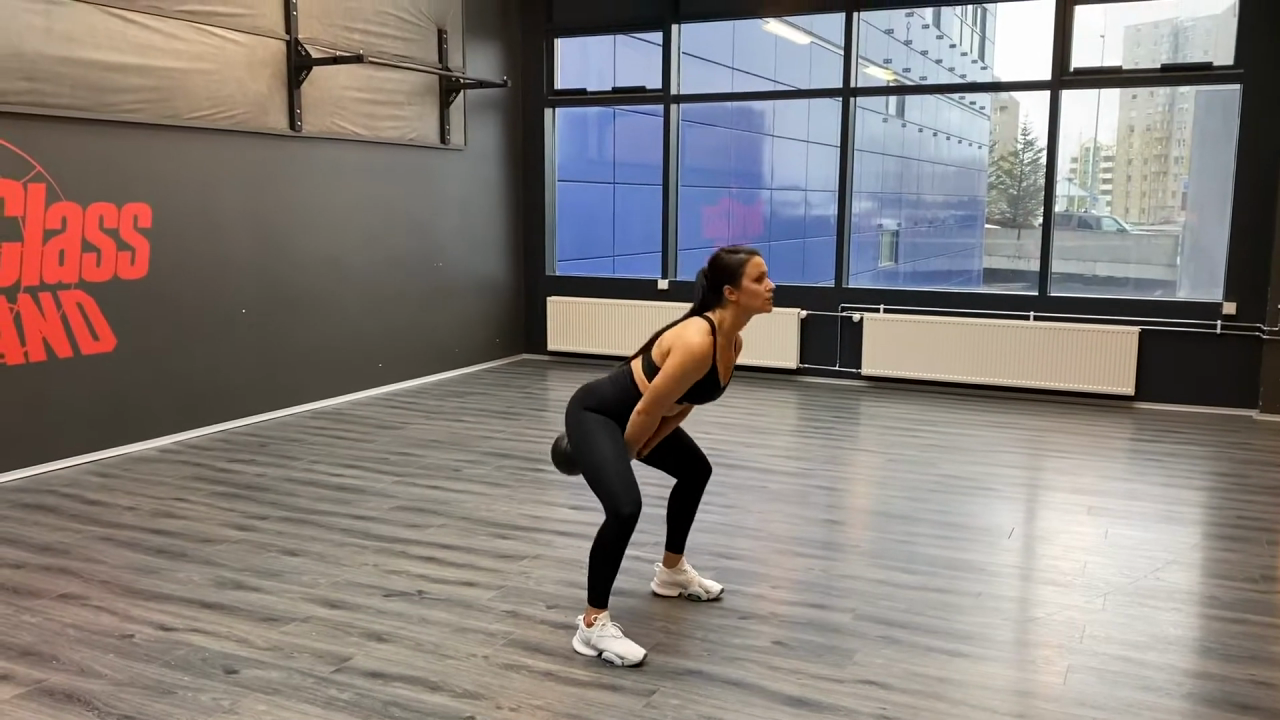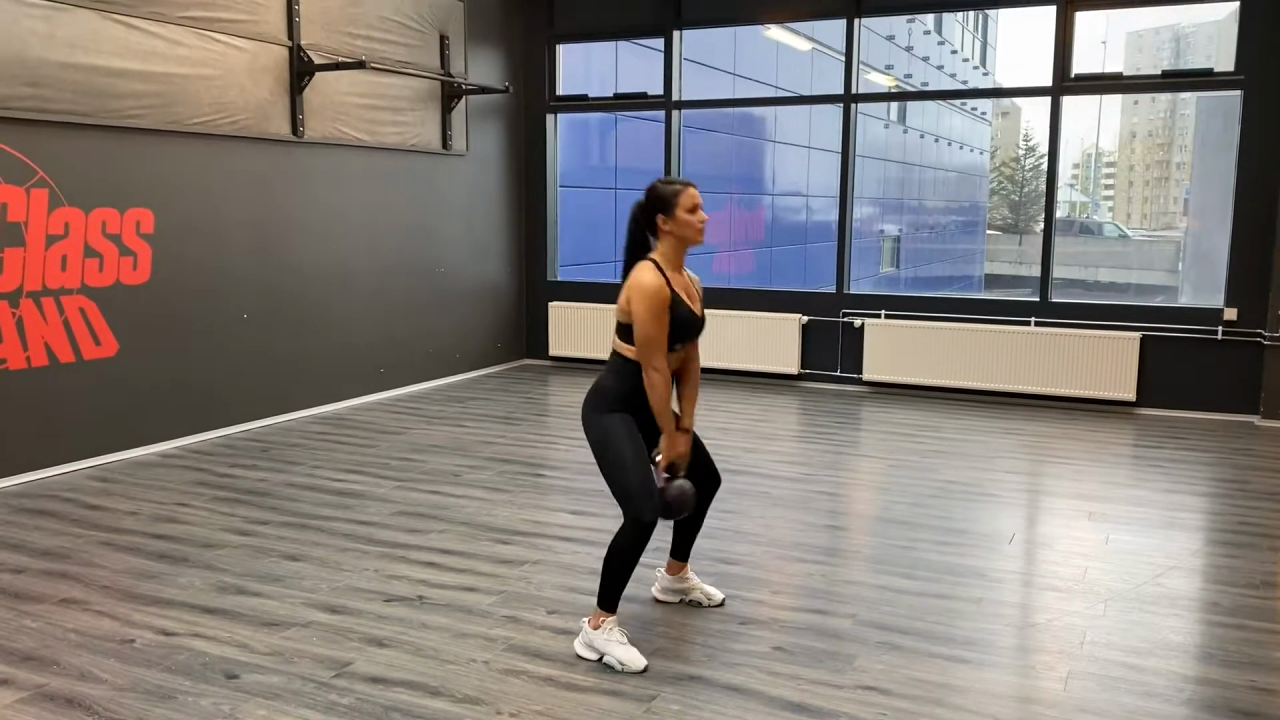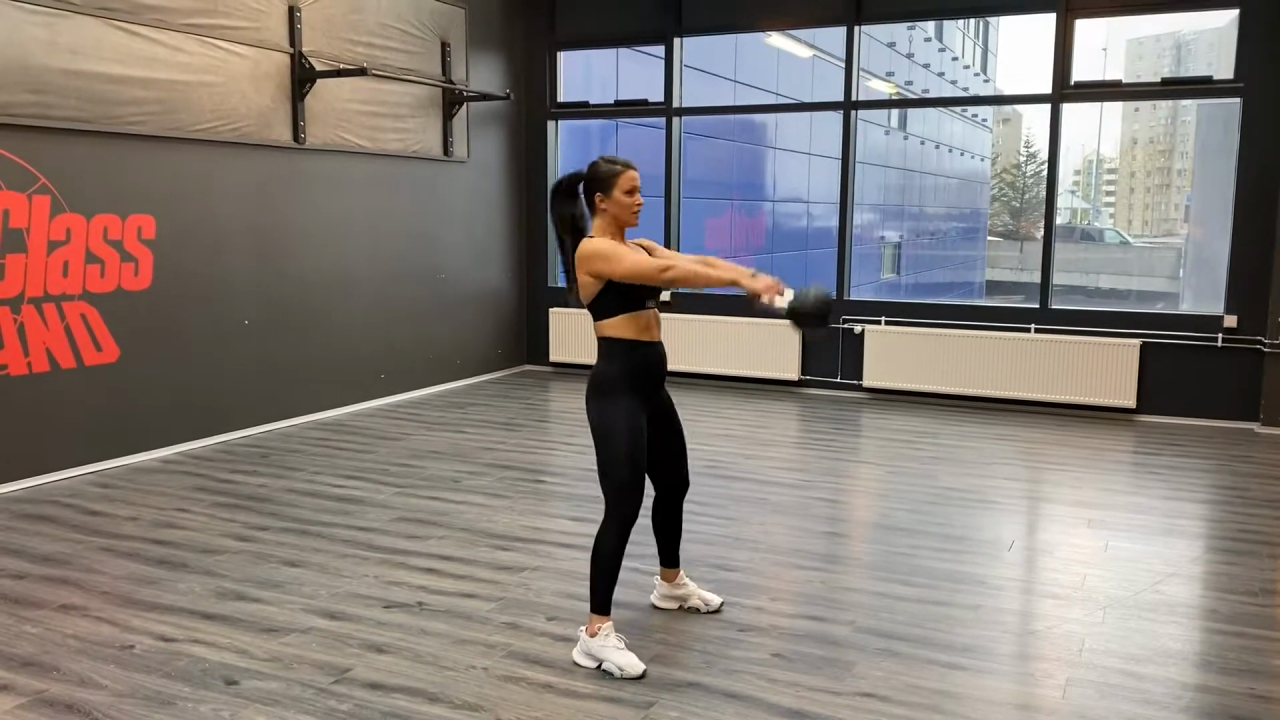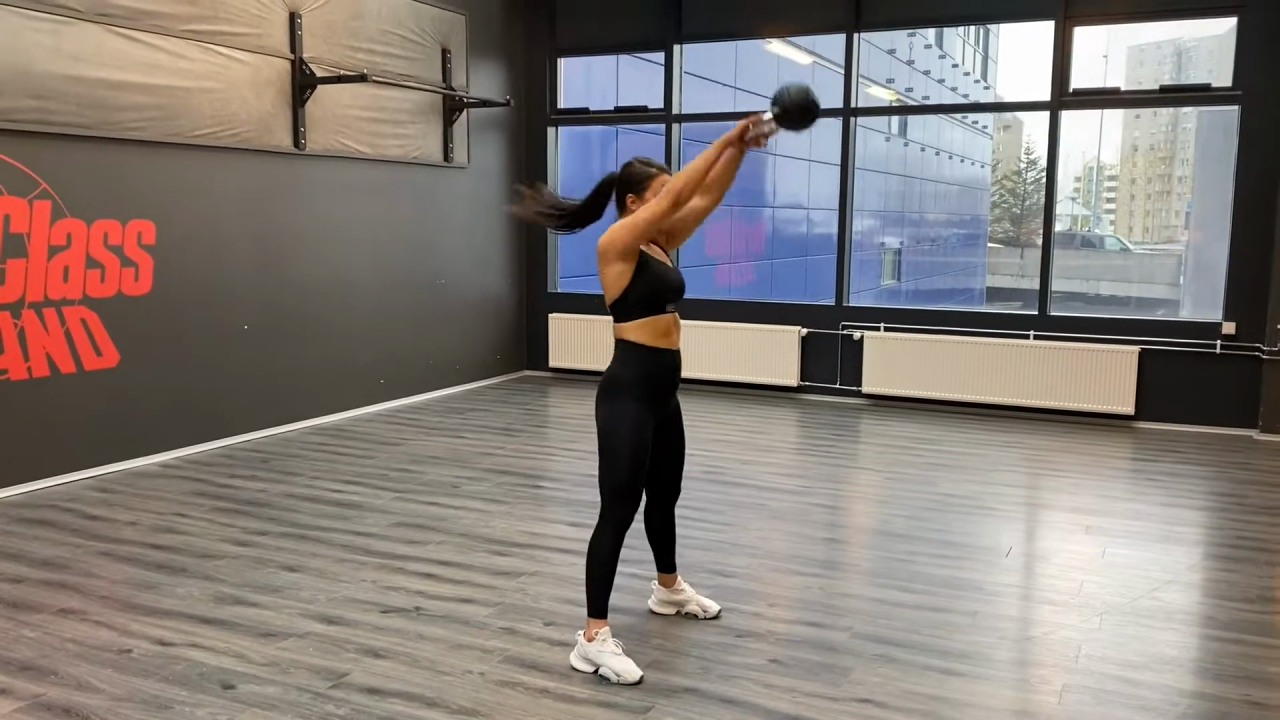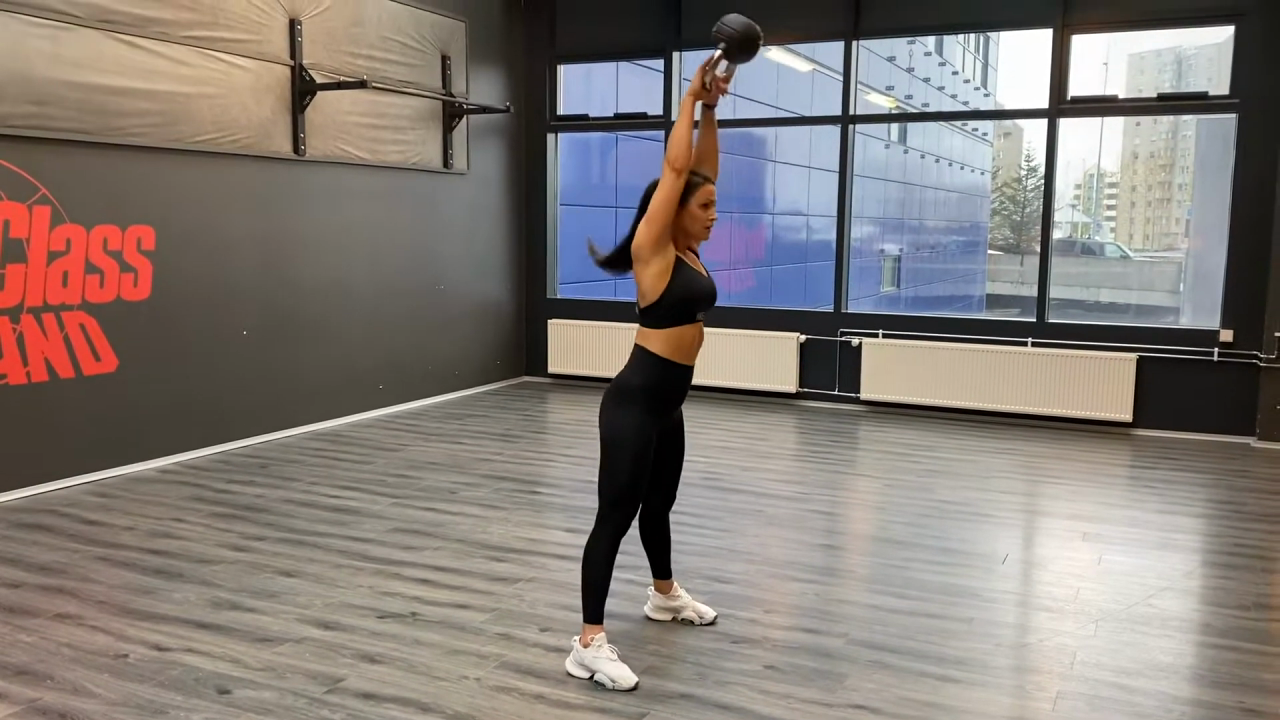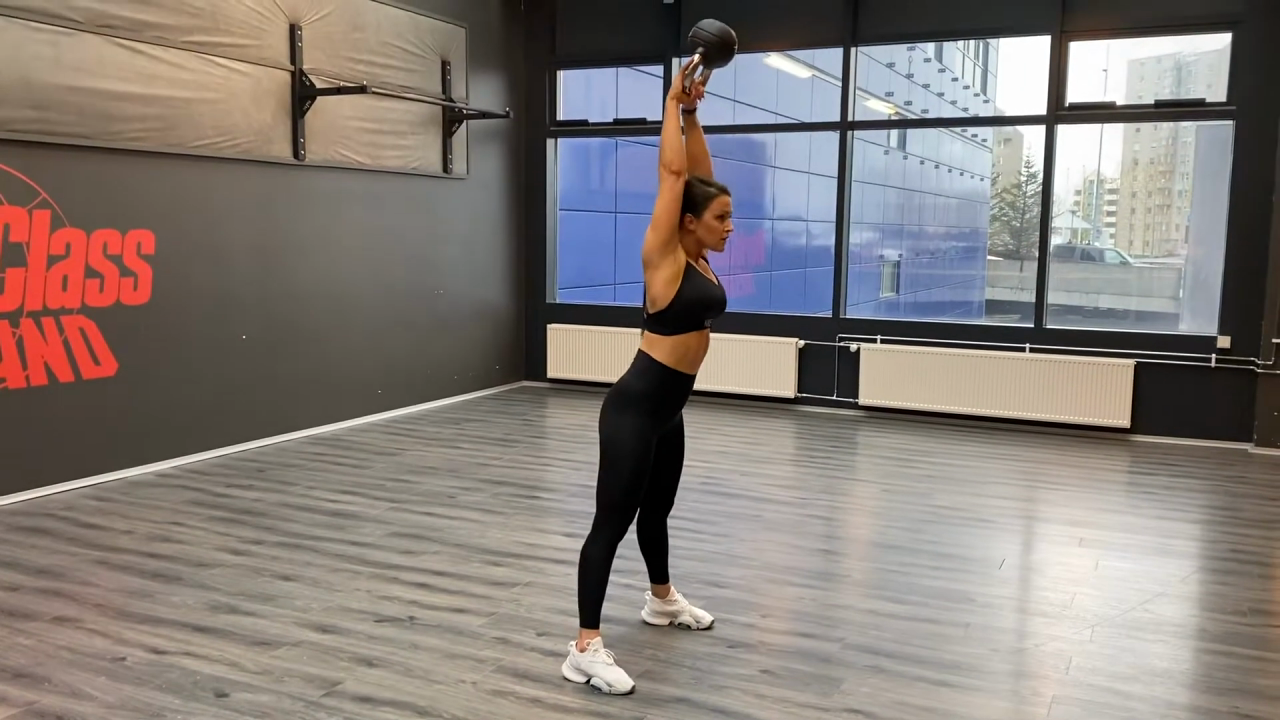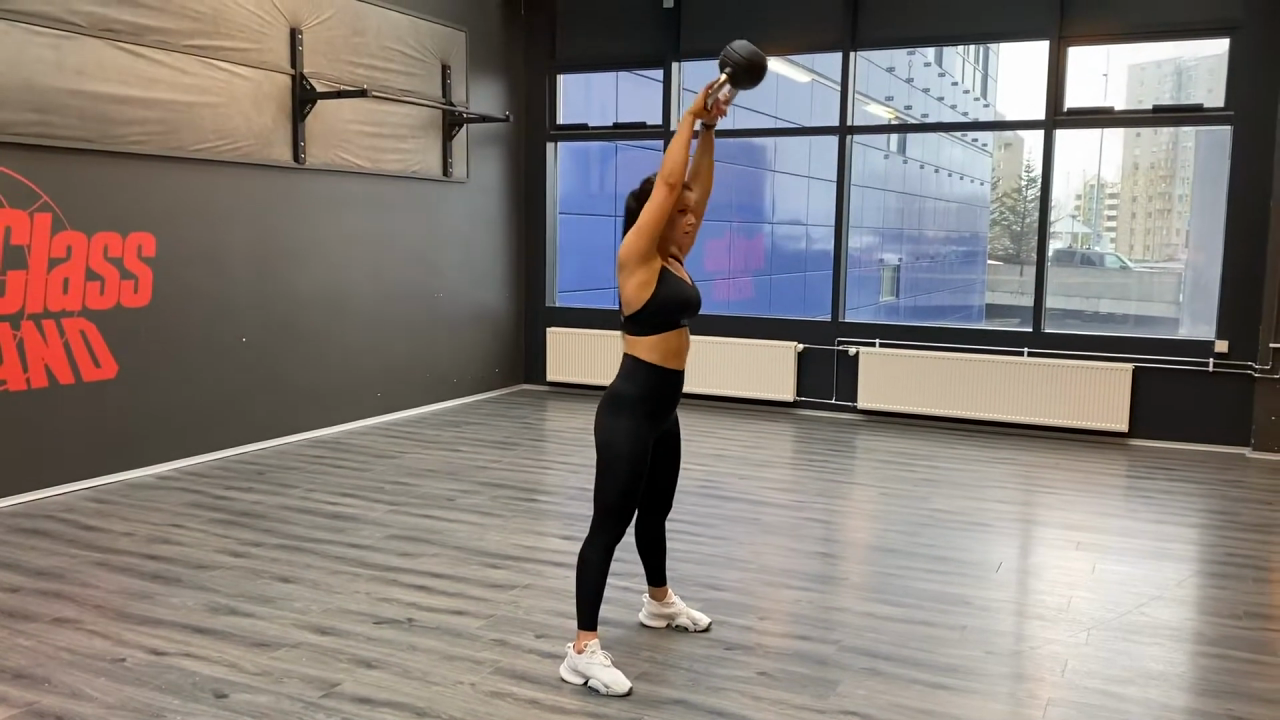
dt=0.2s
person 1, frame 1
left shoulder: (732, 341)
right shoulder: (699, 341)
left elbow: (683, 404)
right elbow: (647, 409)
left wrist: (637, 450)
right wrist: (624, 451)
left hip: (637, 414)
right hip: (598, 412)
left knee: (694, 471)
right knee: (624, 506)
left ankle: (672, 572)
right ankle: (594, 625)
person 1, frame 2
left shoulder: (687, 281)
right shoulder: (648, 280)
left elbow: (687, 359)
right elbow: (653, 369)
left wrist: (685, 429)
right wrist: (668, 436)
left hip: (648, 405)
right hip: (613, 409)
left knee: (704, 479)
right knee: (642, 512)
left ankle: (675, 576)
right ankle: (598, 628)
person 1, frame 3
left shoulder: (635, 245)
right shoulder: (593, 251)
left elbow: (689, 264)
right elbow: (669, 275)
left wrist: (749, 276)
right wrist: (742, 283)
left hip: (651, 386)
right hip: (615, 390)
left knee: (674, 486)
right knee: (624, 507)
left ankle: (671, 584)
right ankle: (595, 635)
person 1, frame 4
left shoulder: (657, 244)
right shoulder: (615, 243)
left elbow: (704, 199)
right elbow: (670, 196)
left wrist: (740, 150)
right wrist: (726, 141)
left hip: (662, 390)
right hip: (627, 394)
left knee: (664, 495)
right knee: (619, 510)
left ankle: (667, 589)
right ankle: (592, 639)
person 1, frame 5
left shoulder: (688, 250)
right shoulder: (653, 249)
left elbow: (705, 171)
right elbow: (675, 171)
left wrist: (709, 111)
right wrist: (690, 101)
left hip: (667, 401)
right hip: (634, 402)
left knee: (658, 505)
right knee: (615, 517)
left ankle: (664, 595)
right ankle: (589, 645)
person 1, frame 6
left shoulder: (698, 259)
right shoulder: (664, 257)
left elbow: (698, 176)
right elbow: (673, 175)
left wrist: (692, 113)
right wrist: (672, 103)
left hip: (668, 407)
right hip: (635, 407)
left knee: (657, 510)
right knee: (613, 521)
left ankle: (662, 599)
right ankle: (585, 649)
person 1, frame 7
left shoulder: (669, 259)
right shoulder: (635, 255)
left elbow: (695, 189)
right elbow: (666, 190)
left wrist: (708, 131)
right wrist: (689, 118)
left hip: (661, 408)
right hip: (629, 410)
left knee: (654, 512)
right knee: (610, 524)
left ankle: (659, 603)
right ankle: (582, 650)
